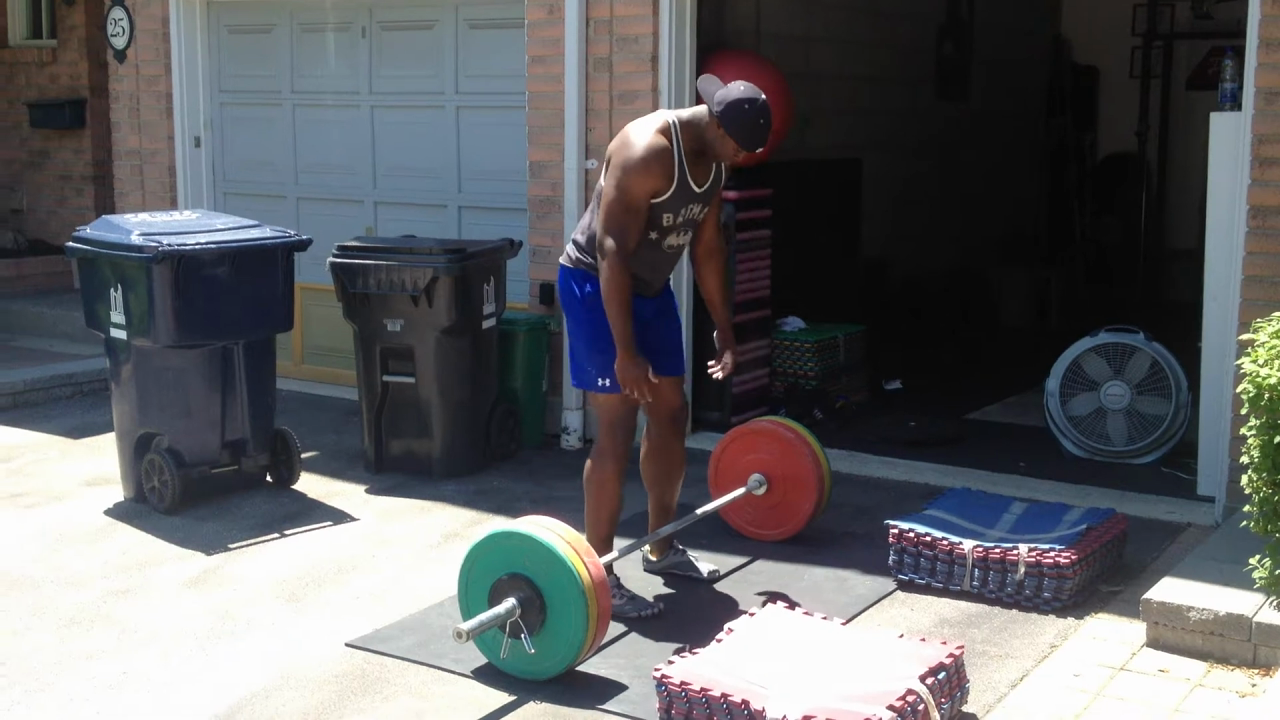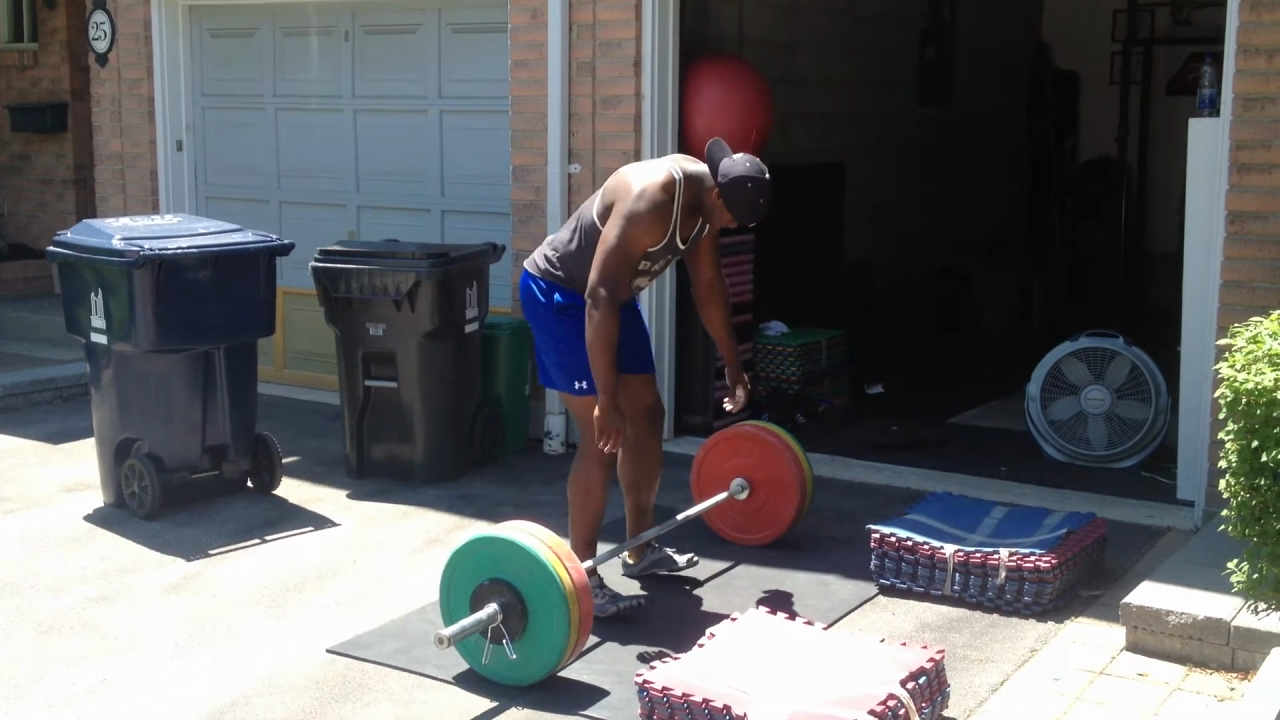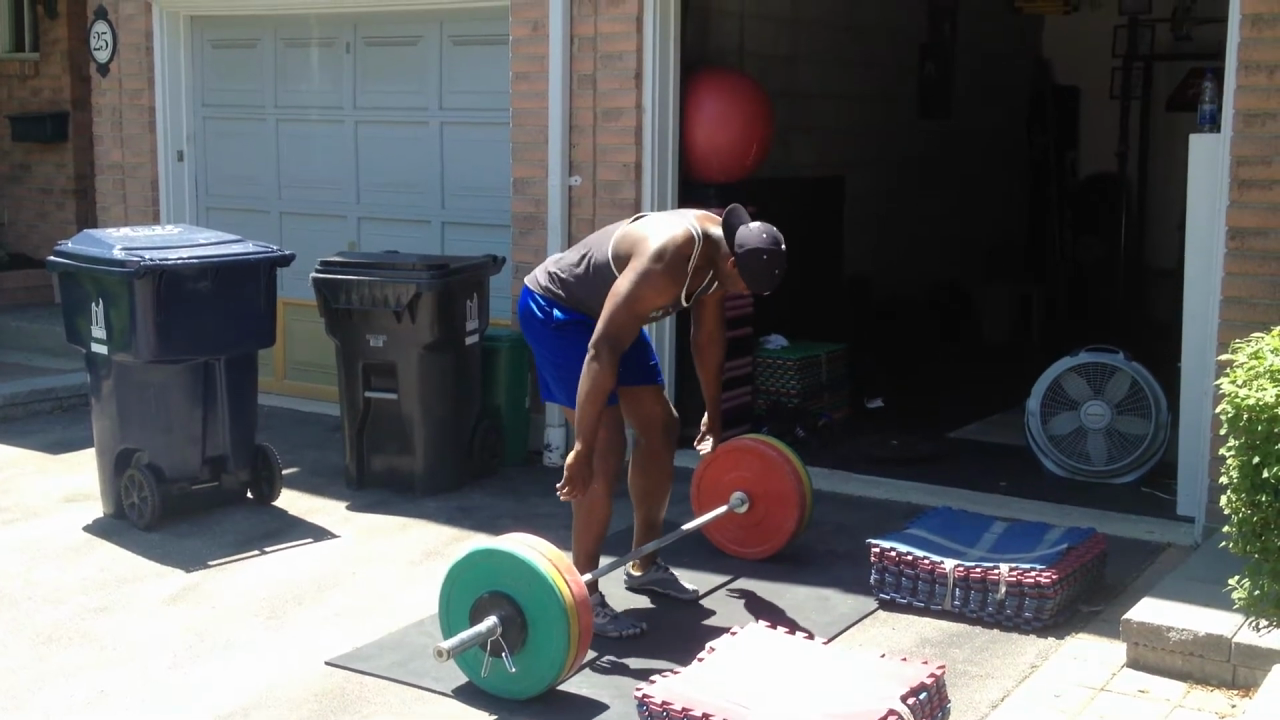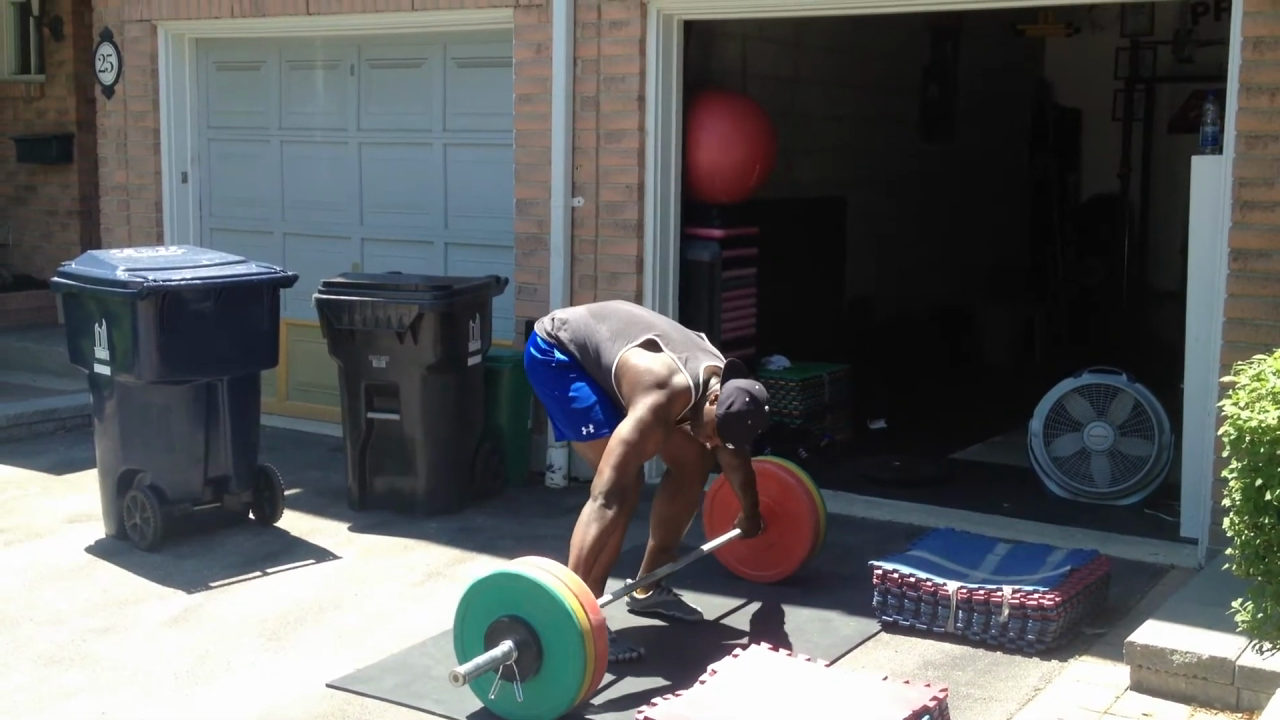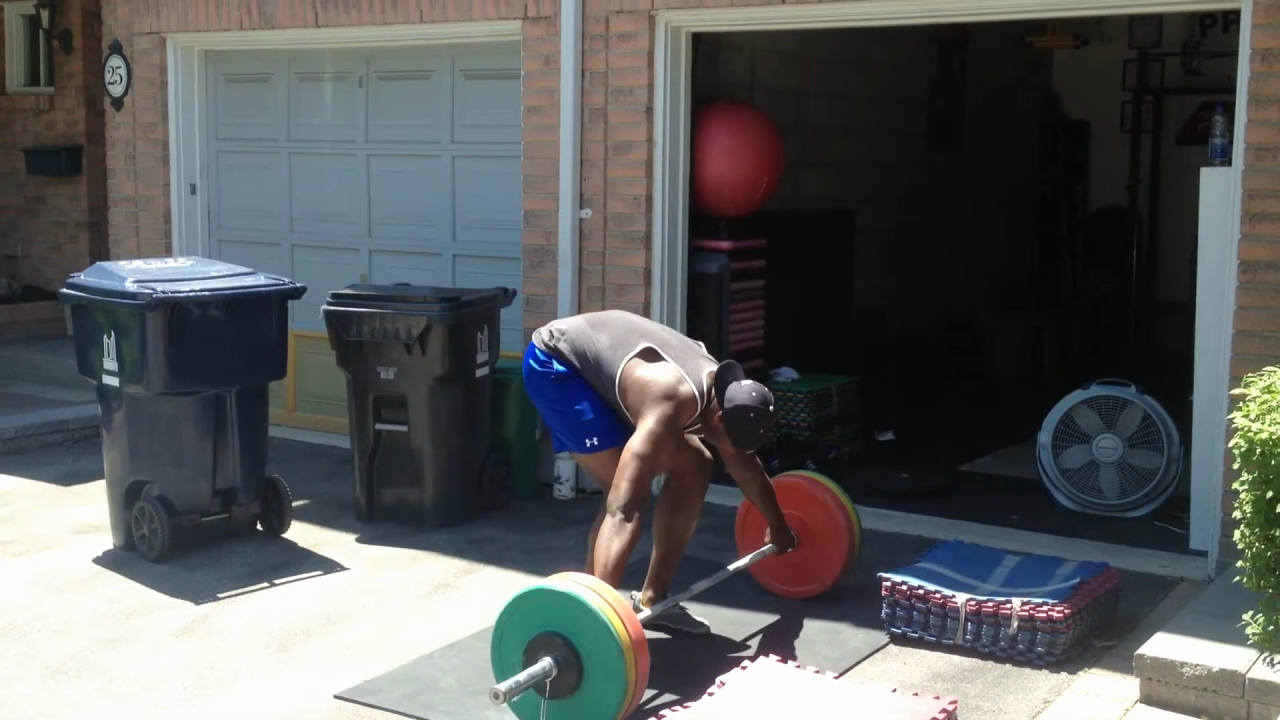
dt=1s
person 1, frame 1
left shoulder: (714, 157)
right shoulder: (646, 150)
left elbow: (707, 245)
right elbow: (611, 252)
left wrist: (723, 327)
right wrist: (626, 352)
left hip: (652, 288)
right hip: (597, 284)
left knee: (670, 417)
right knee: (618, 429)
left ankle: (661, 547)
right ankle: (599, 575)
person 1, frame 2
left shoulder: (704, 200)
right shoulder: (647, 201)
left elbow: (708, 285)
right elbow: (598, 298)
left wrist: (733, 364)
right wrist: (605, 400)
left hip: (613, 294)
right hip: (559, 292)
left knee: (647, 417)
right knee: (604, 436)
left ankle: (640, 549)
right ankle: (582, 579)
person 1, frame 3
left shoulder: (717, 251)
right shoulder: (666, 258)
left elbow: (709, 333)
right elbow: (602, 351)
left wrist: (713, 410)
right wrist: (582, 447)
left hip: (611, 316)
right hip: (556, 308)
left knee: (661, 429)
right knee: (606, 453)
left ankle: (644, 565)
right ankle: (583, 597)
person 1, frame 4
left shoulder: (727, 385)
right shoulder: (663, 399)
left elbow: (735, 458)
right elbow: (606, 496)
left wrist: (750, 514)
left hip: (601, 346)
right hip: (556, 350)
left knee: (695, 459)
right knee: (624, 482)
left ankle: (647, 587)
person 1, frame 5
left shoulder: (728, 392)
right shoulder: (671, 407)
left elbow: (747, 469)
right elbow: (624, 508)
left wrist: (778, 527)
left hip: (600, 360)
right hip: (556, 362)
left knee: (694, 468)
right knee: (630, 494)
left ankle: (652, 599)
